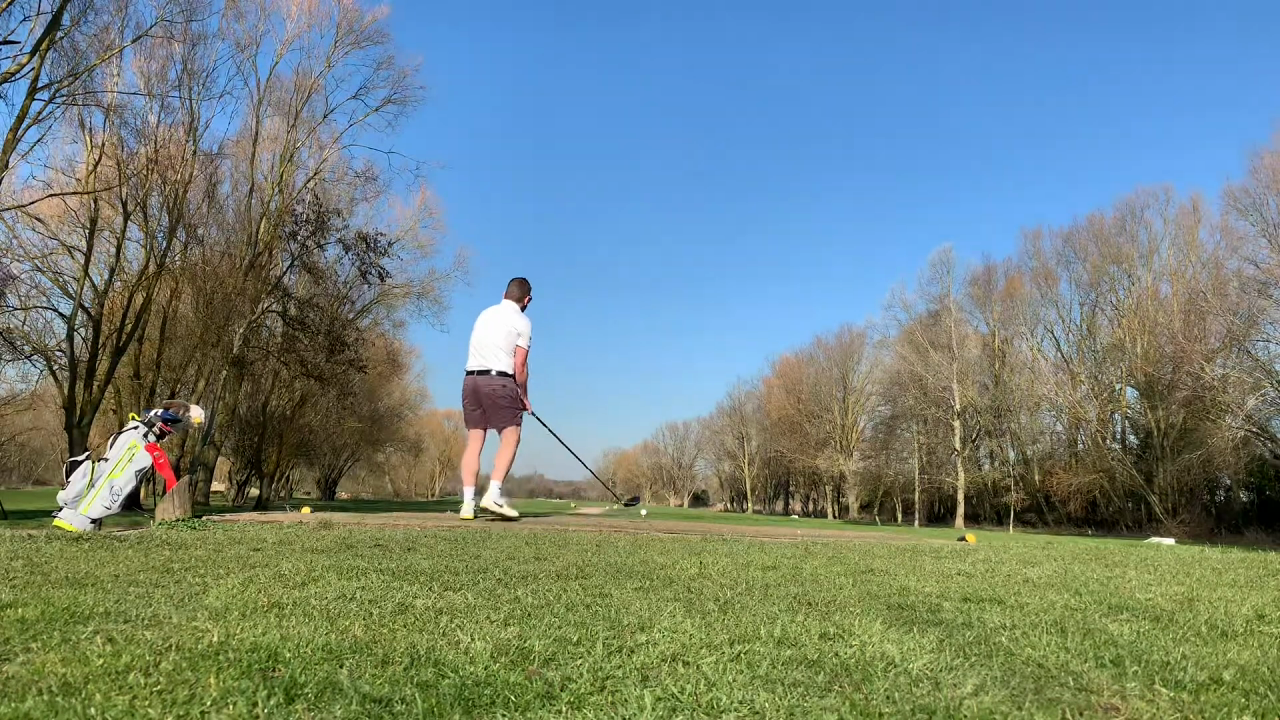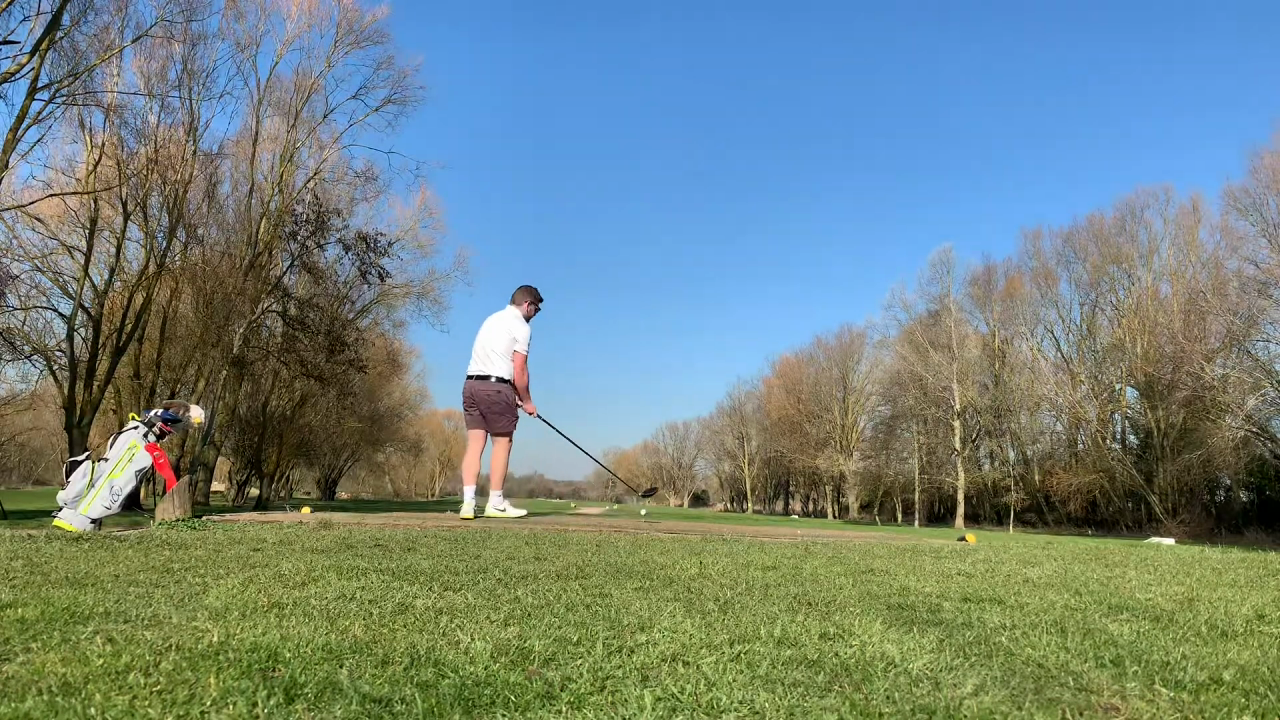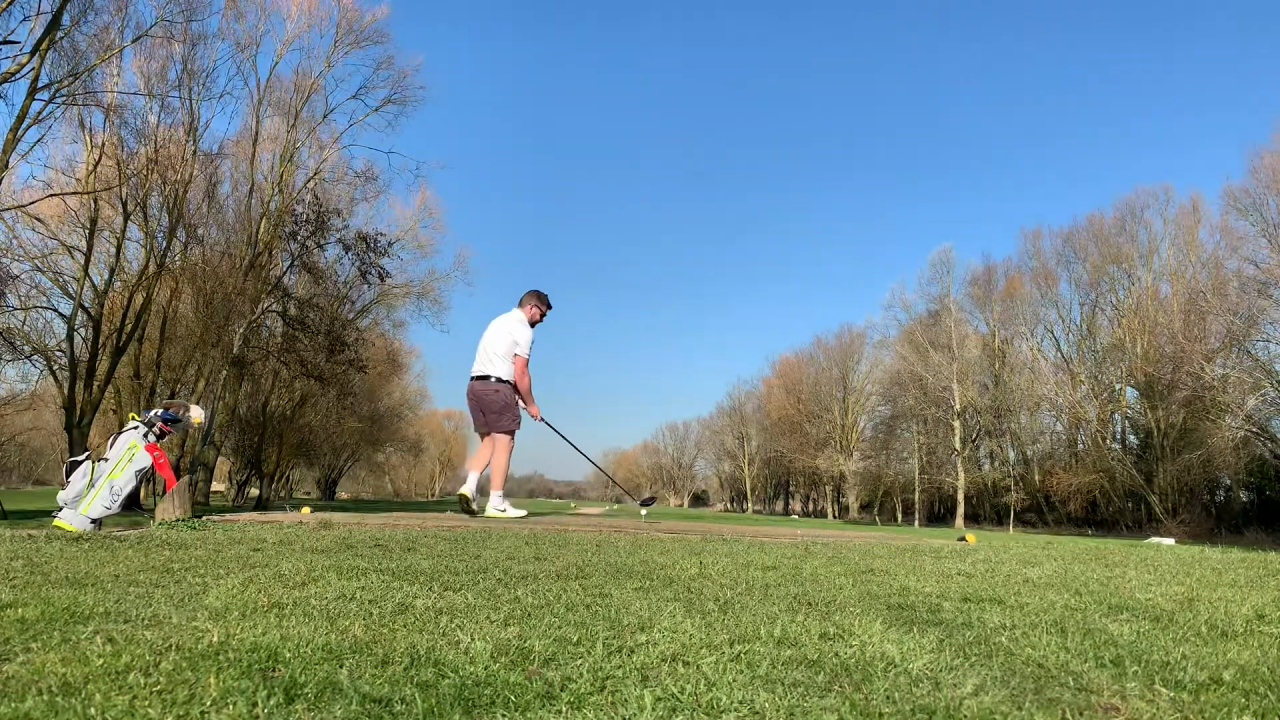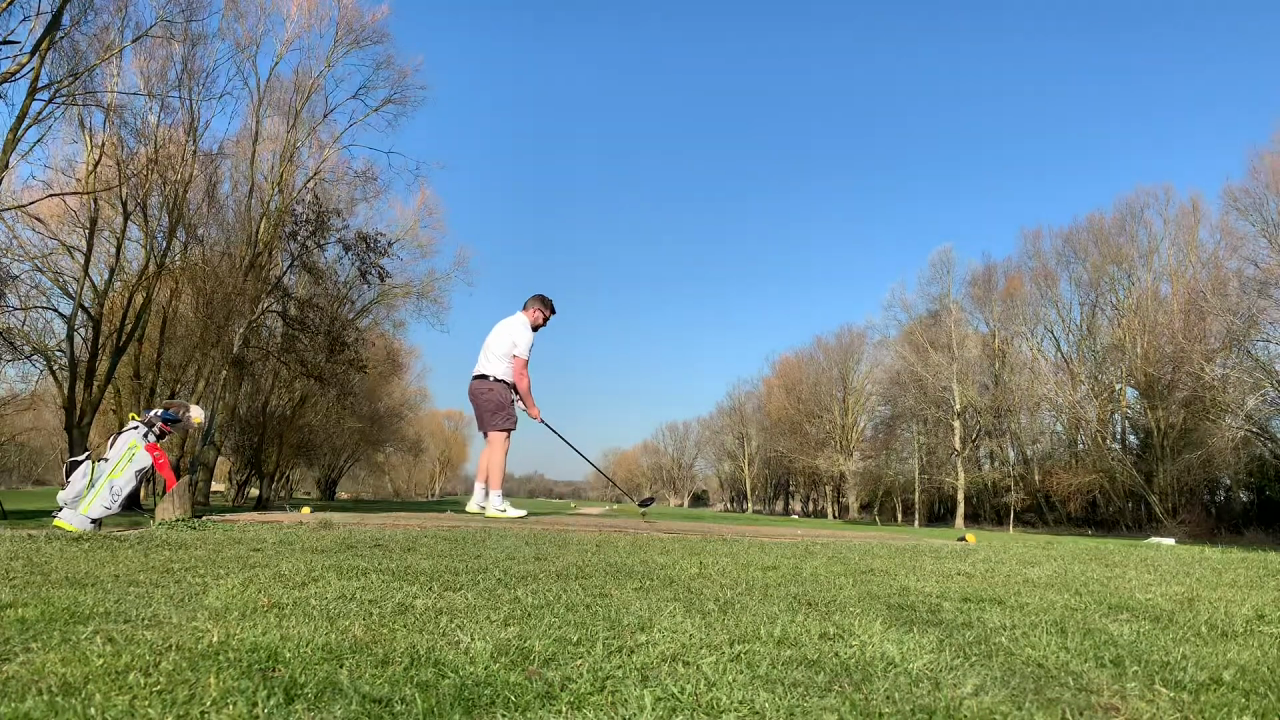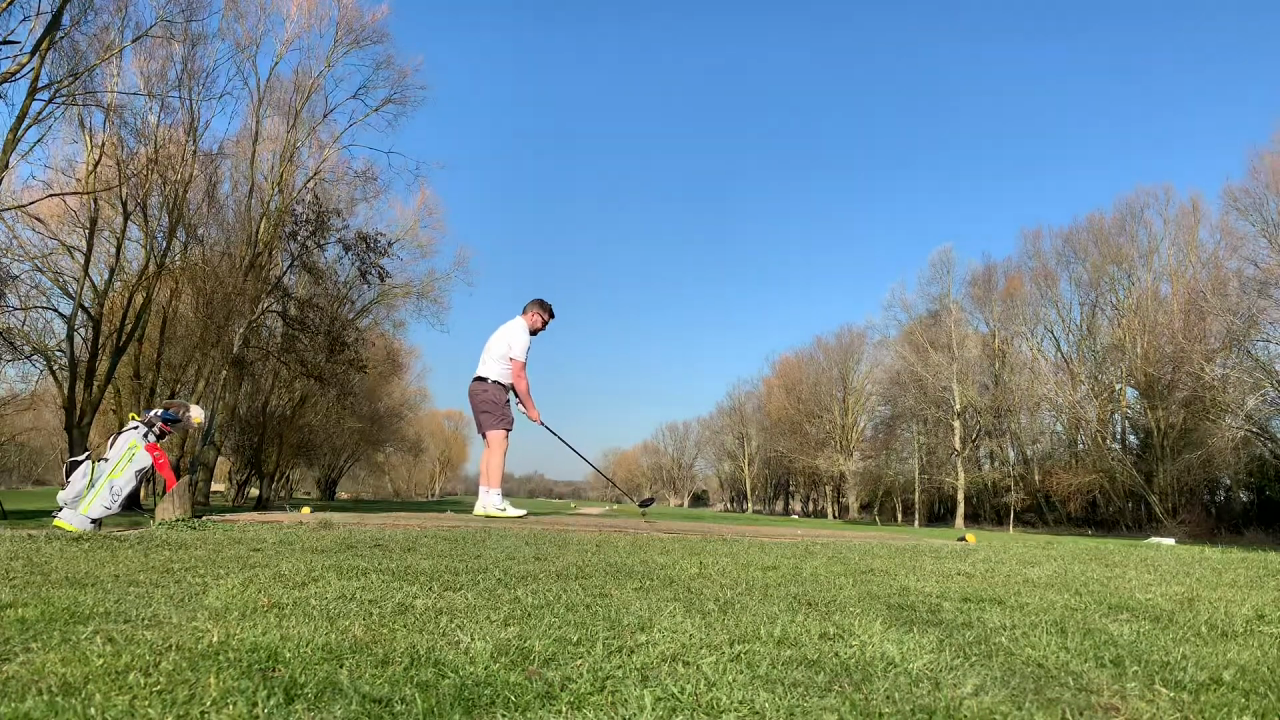
dt=0.2s
person 1, frame 1
left shoulder: (485, 314)
right shoulder: (522, 321)
right elbow: (519, 366)
right wrist: (524, 397)
left hip: (471, 380)
right hip: (499, 382)
left knee: (474, 443)
right knee: (510, 439)
left ankle: (468, 503)
right ankle: (493, 495)
person 1, frame 2
left shoulder: (493, 319)
right shoulder: (521, 327)
right elbow: (519, 372)
left wrist: (516, 396)
right wrist: (527, 401)
left hip: (472, 384)
right hip: (496, 388)
left knee: (474, 446)
right knee: (501, 445)
left ankle: (468, 502)
right ankle: (495, 503)
person 1, frame 3
left shoulder: (502, 320)
right shoulder: (523, 330)
right elbow: (521, 373)
left wrist: (519, 396)
right wrist: (531, 404)
left hip: (477, 385)
right hip: (497, 388)
left knee: (489, 442)
right knee: (504, 444)
left ankle: (469, 486)
right ankle: (496, 503)
person 1, frame 4
left shoulder: (508, 323)
right shoulder: (524, 332)
right elbow: (520, 375)
left wrist: (519, 397)
right wrist: (531, 406)
left hip: (479, 385)
right hip: (494, 388)
left knee: (492, 444)
right knee: (500, 444)
left ankle: (478, 499)
right ankle: (496, 504)
person 1, frame 5
left shoulder: (511, 328)
right shoulder: (521, 335)
right elbow: (518, 378)
left wrist: (521, 401)
right wrist: (531, 408)
left hip: (482, 388)
right hip: (490, 390)
left knee: (491, 445)
right knee: (499, 444)
left ankle: (483, 501)
right ankle: (495, 502)
